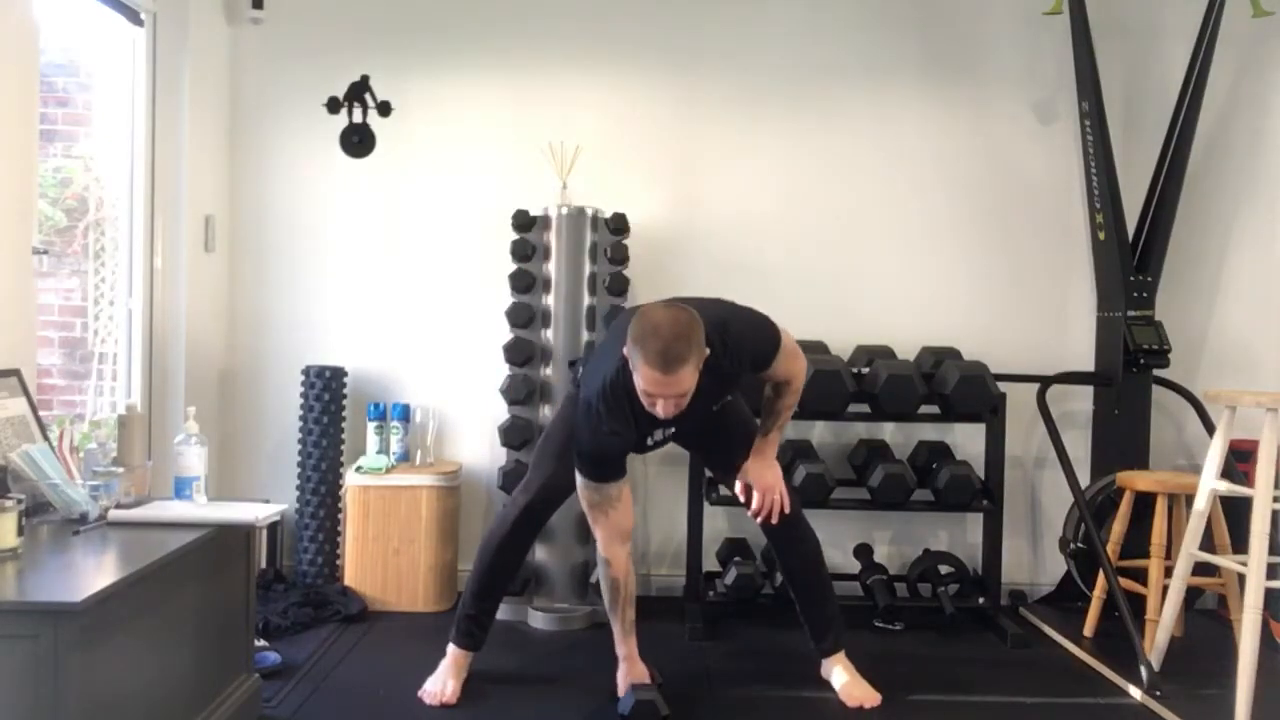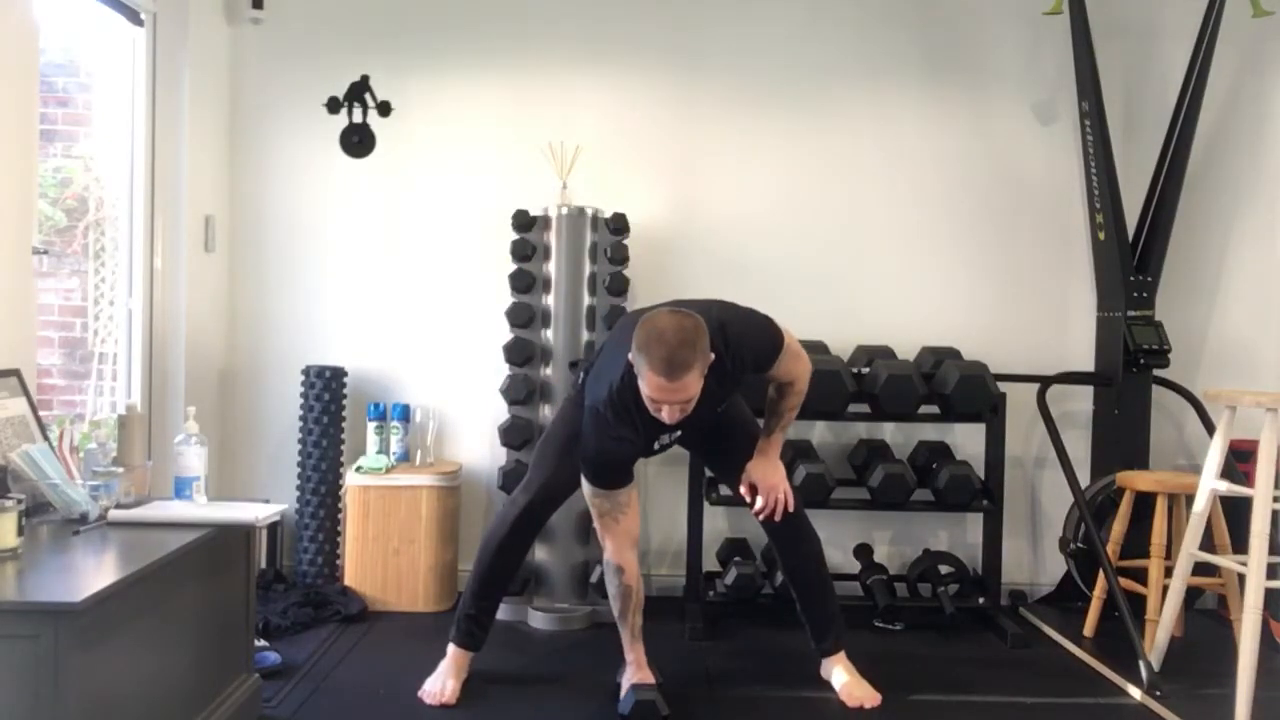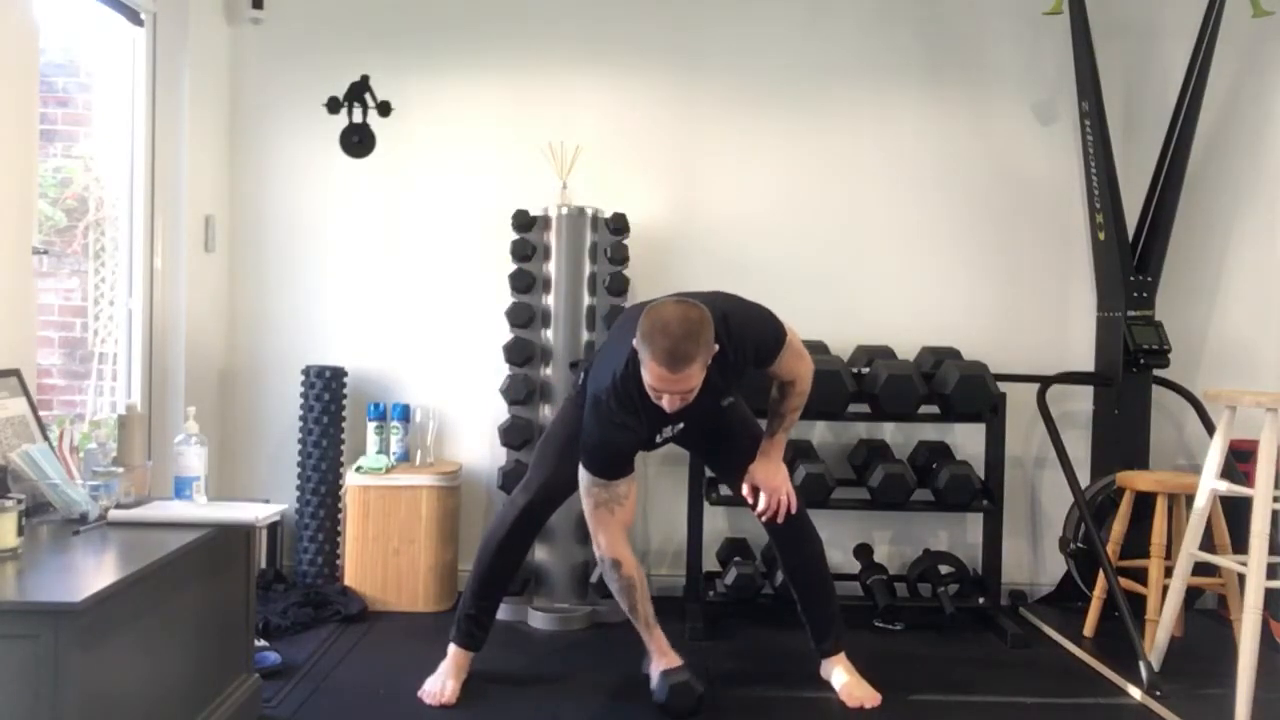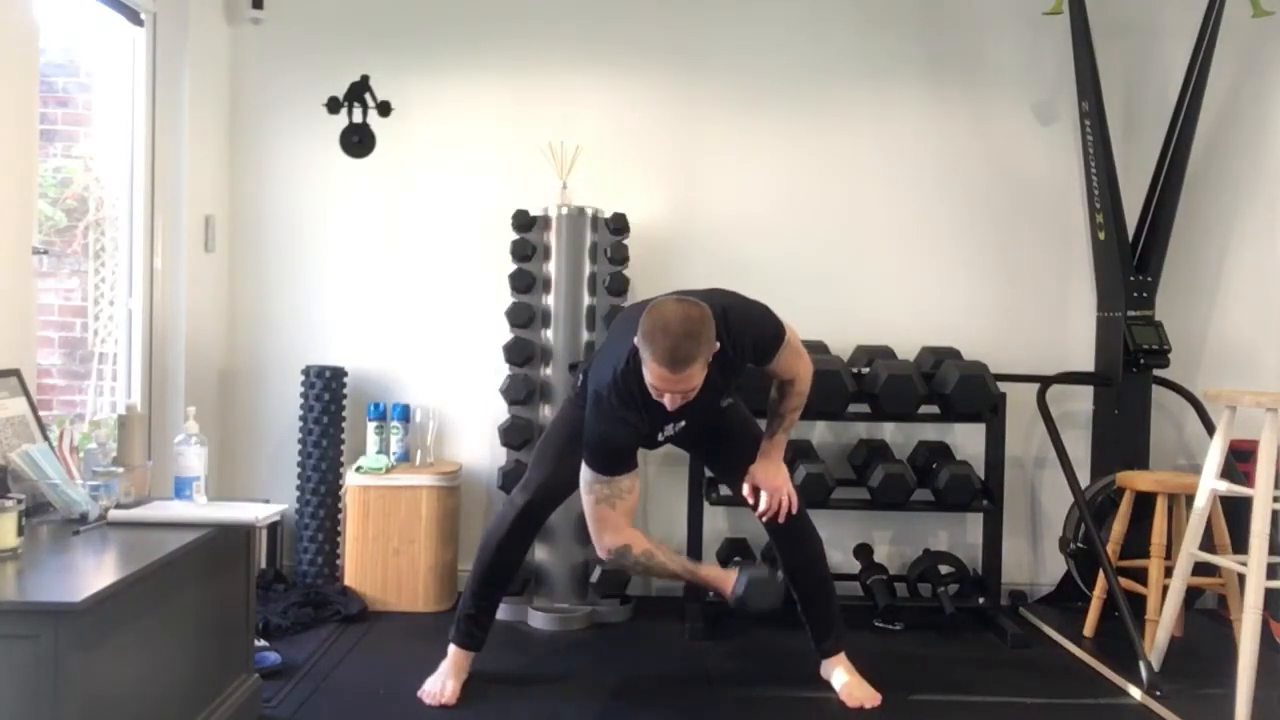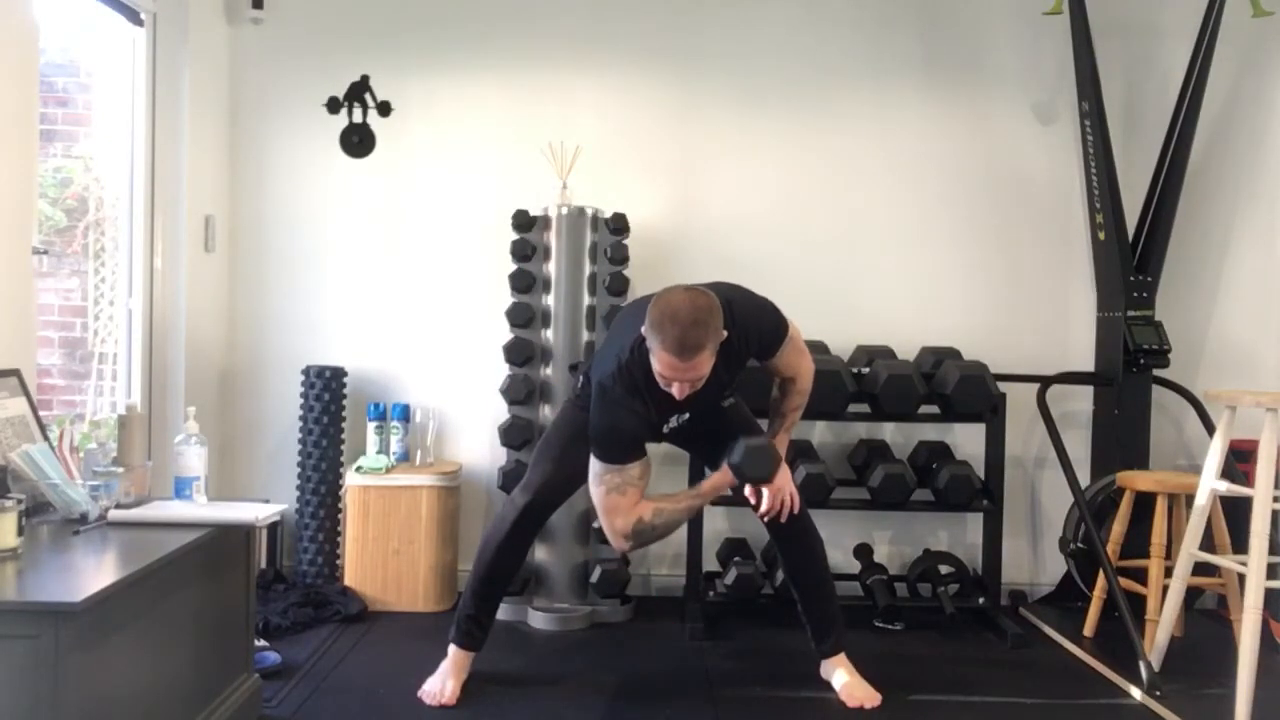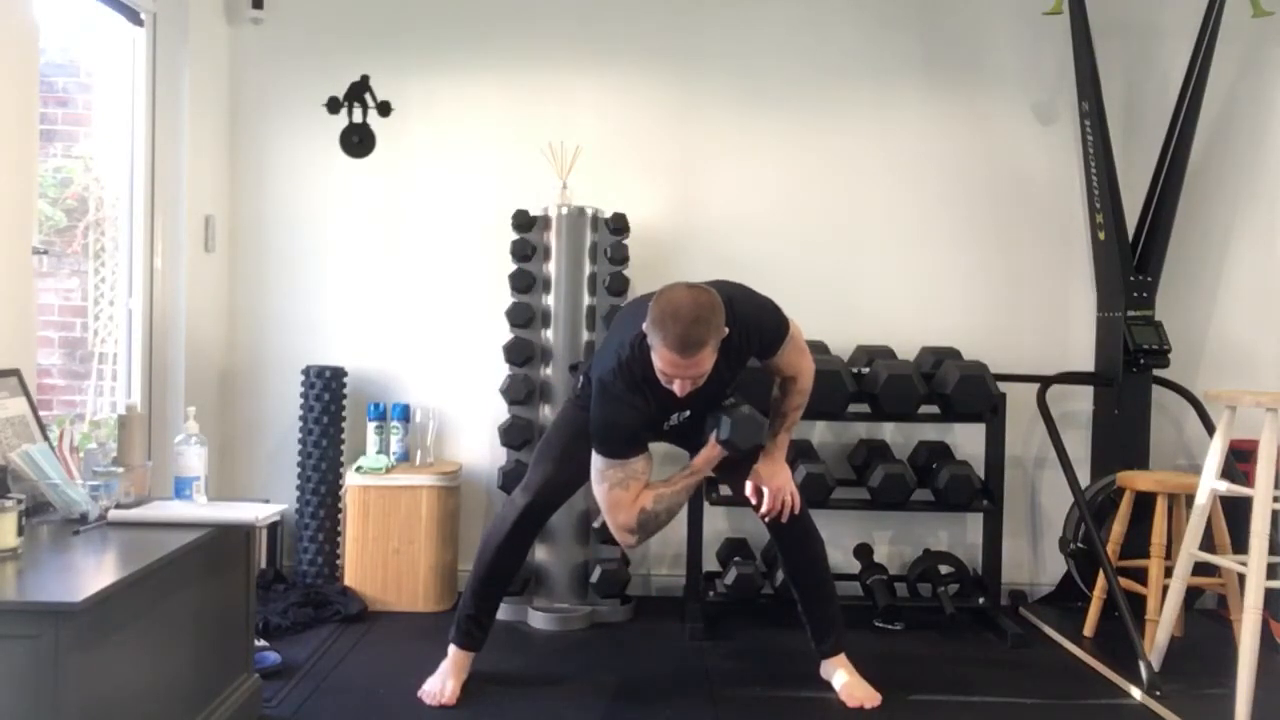
dt=0.4s
person 1, frame 1
left shoulder: (739, 333)
right shoulder: (602, 403)
left elbow: (792, 370)
right elbow: (612, 544)
left wrist: (764, 452)
right wrist: (628, 657)
left hip: (712, 402)
right hip: (616, 402)
left knee: (778, 507)
right knee: (530, 504)
left ankle: (833, 657)
right ankle: (459, 654)
person 1, frame 2
left shoulder: (742, 334)
right shoulder: (607, 410)
left elbow: (795, 371)
right elbow: (619, 550)
left wrist: (767, 453)
right wrist: (635, 663)
right hip: (601, 392)
left knee: (779, 504)
right knee: (530, 503)
left ankle: (833, 657)
right ankle: (458, 654)
person 1, frame 3
left shoulder: (744, 326)
right shoulder: (611, 399)
left elbow: (798, 372)
right elbow: (609, 542)
left wrist: (770, 455)
right wrist: (658, 648)
left hip: (713, 404)
right hip: (606, 396)
left knee: (782, 505)
right knee: (531, 503)
left ankle: (833, 657)
right ankle: (459, 653)
person 1, frame 4
left shoulder: (744, 323)
right shoulder: (612, 395)
left elbow: (796, 372)
right elbow: (611, 539)
left wrist: (770, 456)
right wrist: (715, 578)
left hip: (711, 407)
right hip: (602, 400)
left knee: (782, 504)
right knee: (529, 502)
left ankle: (833, 657)
right ankle: (459, 653)
person 1, frame 5
left shoulder: (749, 316)
right shoulder: (617, 383)
left elbow: (798, 371)
right elbow: (623, 530)
left wrist: (773, 456)
right wrist: (718, 483)
left hip: (711, 407)
right hip: (604, 400)
left knee: (783, 504)
right knee: (530, 501)
left ankle: (833, 657)
right ankle: (460, 653)
person 1, frame 6
left shoulder: (751, 315)
right shoulder: (618, 379)
left elbow: (798, 370)
right elbow: (627, 525)
left wrist: (774, 455)
right wrist: (709, 458)
left hip: (711, 407)
right hip: (614, 403)
left knee: (784, 504)
right knee: (531, 501)
left ankle: (833, 657)
right ankle: (459, 654)
